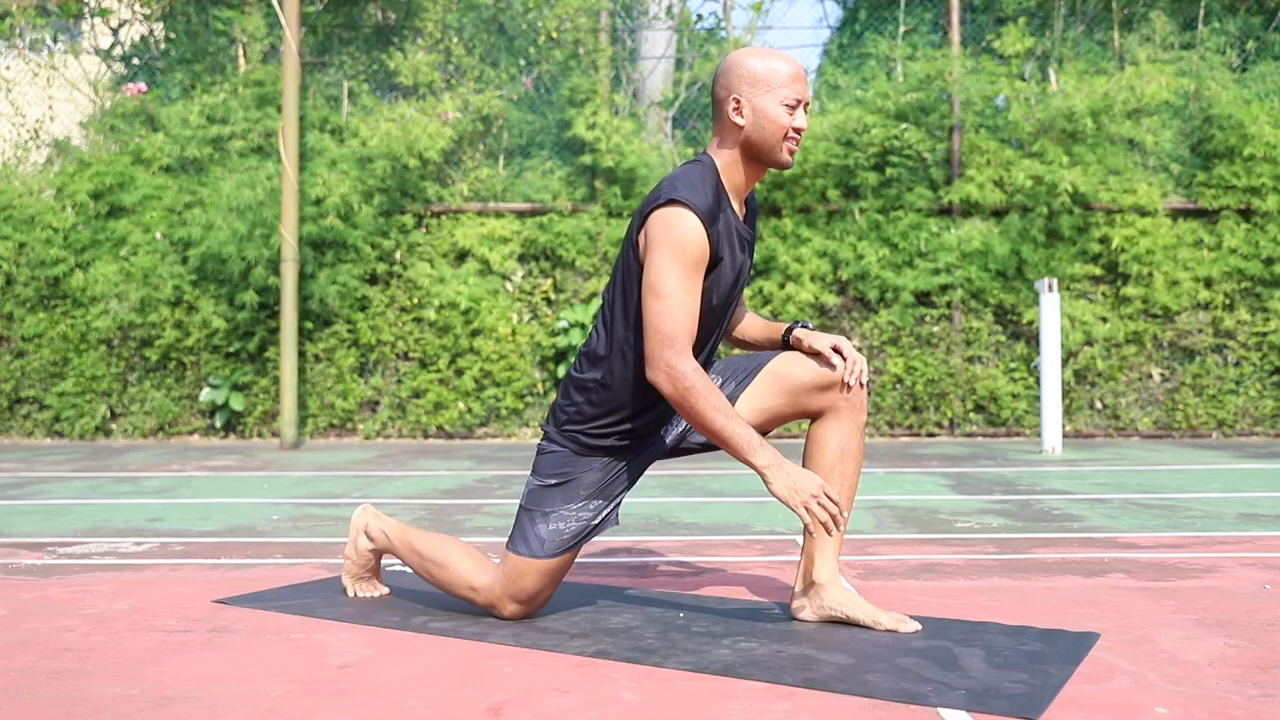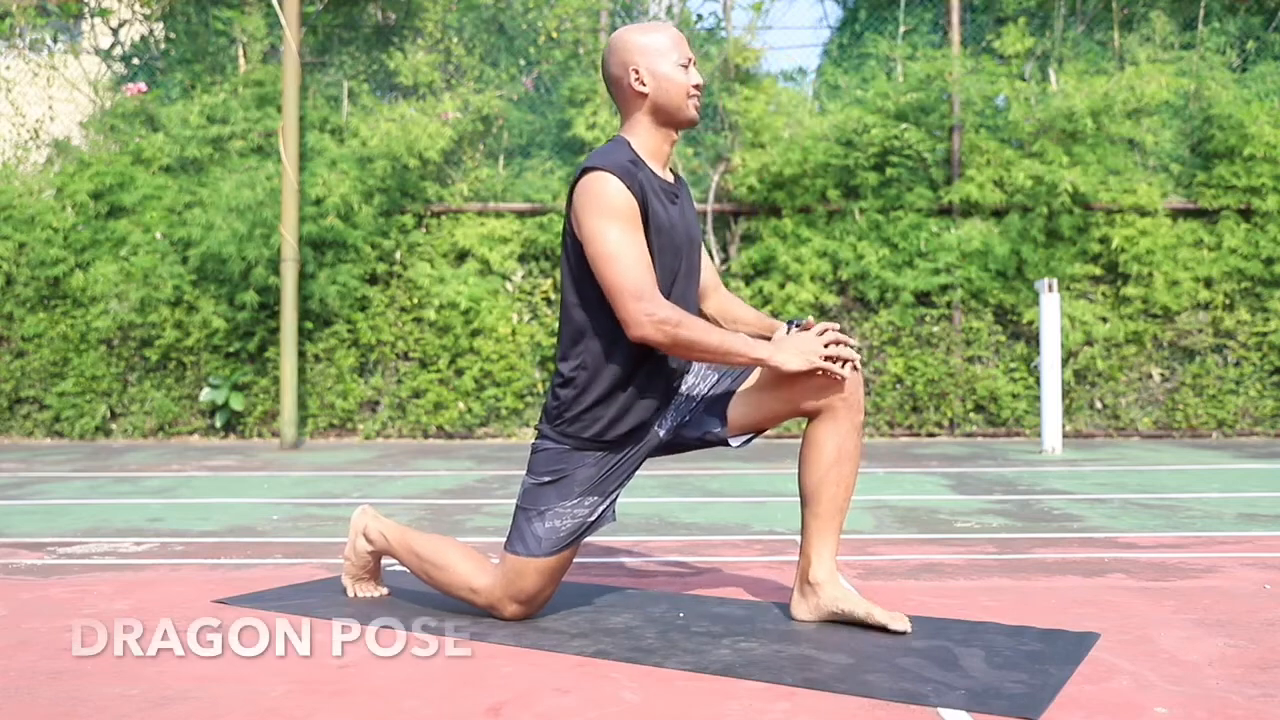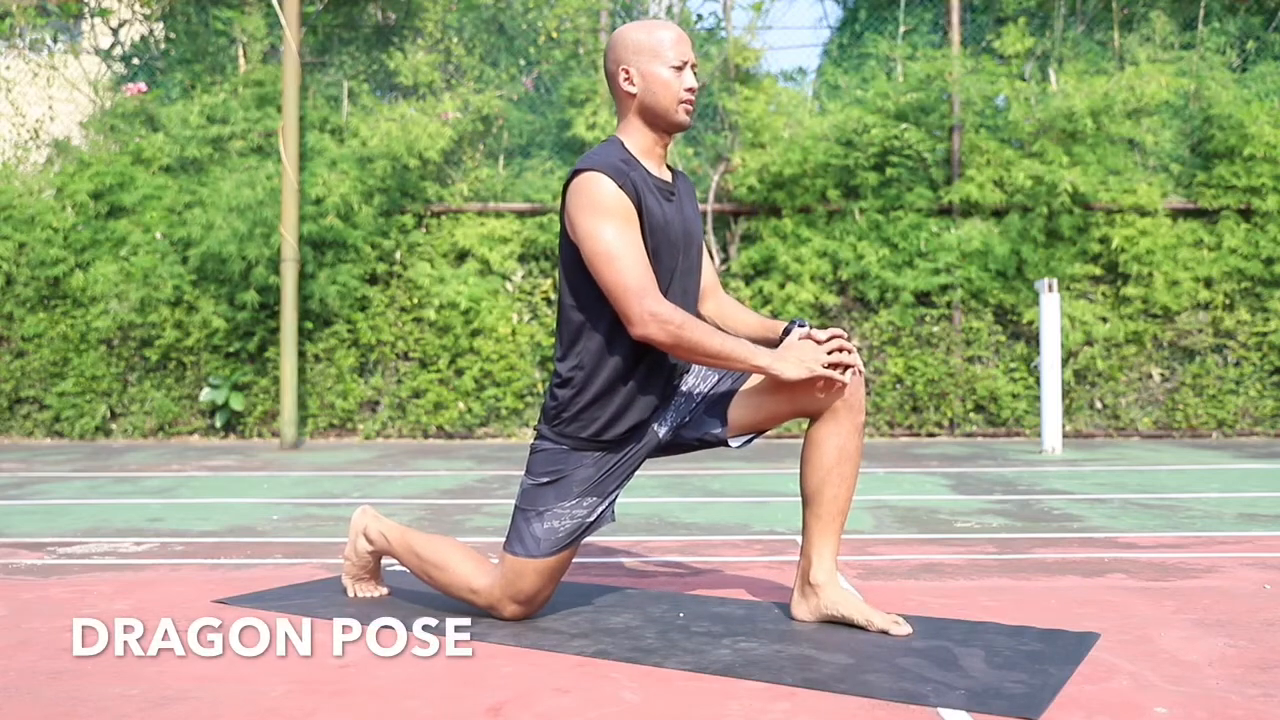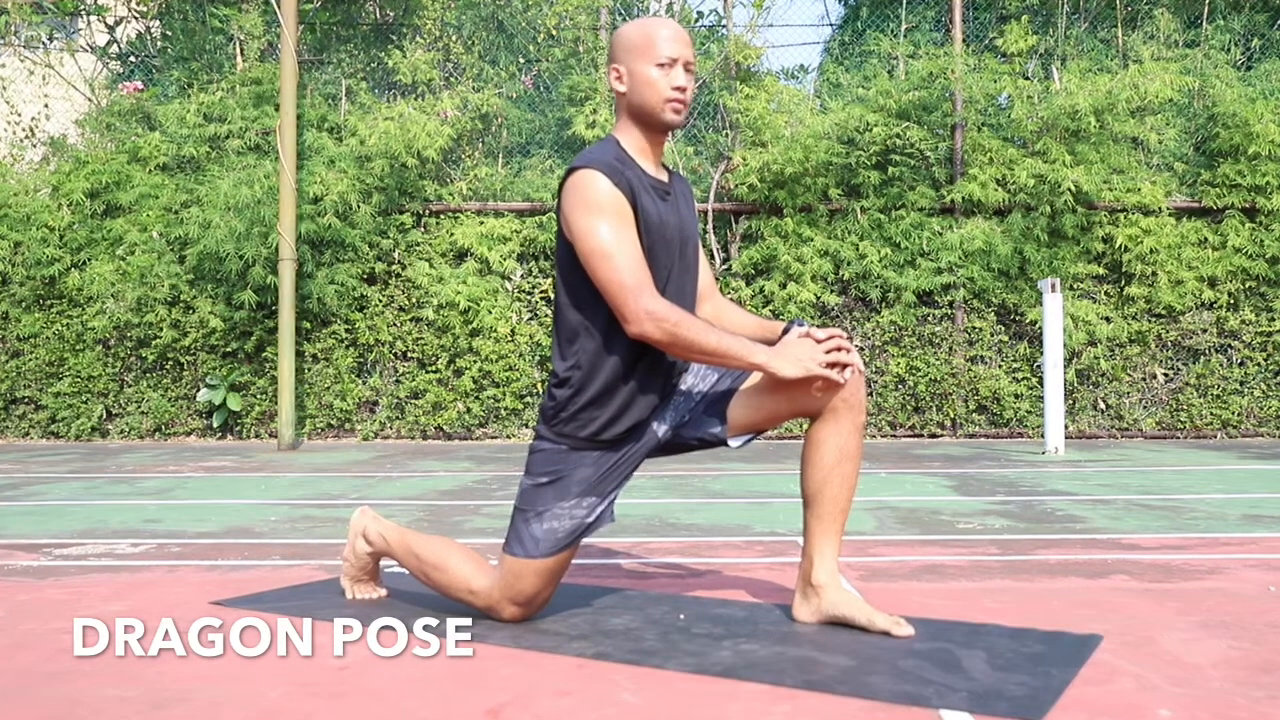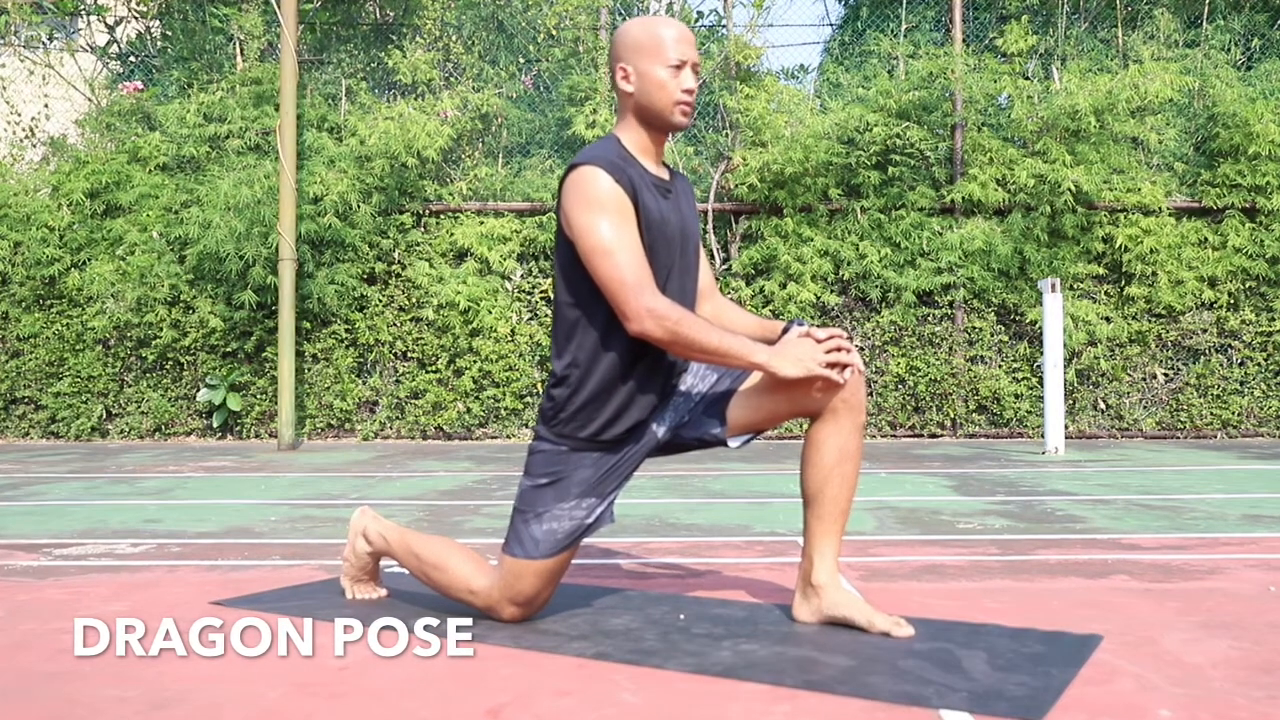
dt=1s
person 1, frame 1
left shoulder: (739, 202)
right shoulder: (685, 214)
right elbow: (669, 370)
left wrist: (799, 336)
right wrist: (772, 467)
left hip: (676, 402)
right hip: (604, 425)
left knee: (838, 380)
right knee: (513, 597)
left ankle: (819, 585)
right ankle: (377, 532)
person 1, frame 2
left shoulder: (673, 186)
right shoulder: (607, 183)
left elbow: (712, 300)
right elbow: (645, 320)
left wrist: (786, 332)
right wrist: (772, 353)
left hip: (672, 394)
right hip: (597, 420)
left knee: (836, 381)
right knee: (513, 598)
left ankle: (817, 583)
right ankle: (375, 534)
person 1, frame 3
left shoulder: (679, 187)
right shoulder: (600, 183)
left elbow: (710, 302)
right elbow: (648, 320)
left wrist: (789, 333)
right wrist: (773, 360)
left hip: (675, 393)
right hip: (596, 421)
left knee: (840, 383)
right knee: (512, 599)
left ankle: (817, 584)
right ankle: (376, 533)
person 1, frame 4
left shoulder: (676, 188)
right shoulder: (595, 180)
left elbow: (707, 304)
right elbow: (644, 317)
left wrist: (788, 332)
right wrist: (771, 357)
left hip: (673, 392)
right hip: (595, 421)
left knee: (840, 379)
right knee: (511, 600)
left ankle: (818, 584)
right ankle: (375, 535)
person 1, frame 5
left shoulder: (676, 187)
right shoulder: (595, 179)
left elbow: (706, 304)
right elbow: (645, 316)
left wrist: (787, 332)
right wrist: (771, 357)
left hip: (672, 393)
right hip: (595, 422)
left knee: (840, 379)
right knee: (511, 601)
left ankle: (818, 585)
right ankle: (375, 534)
